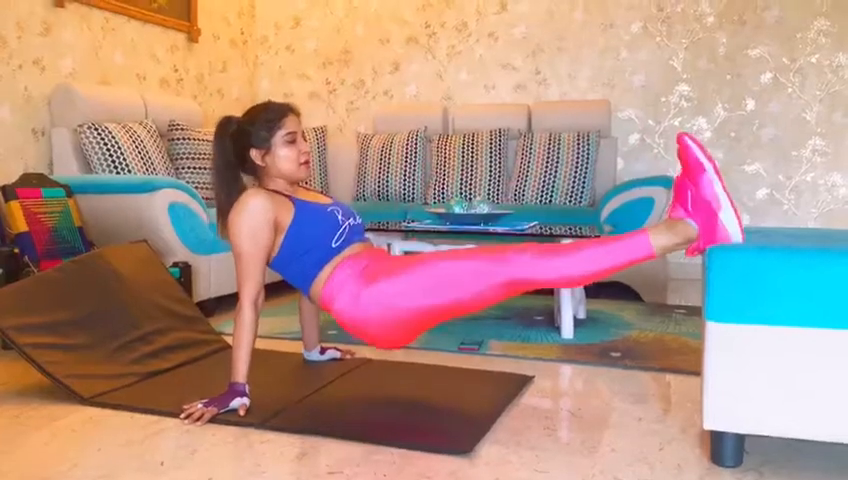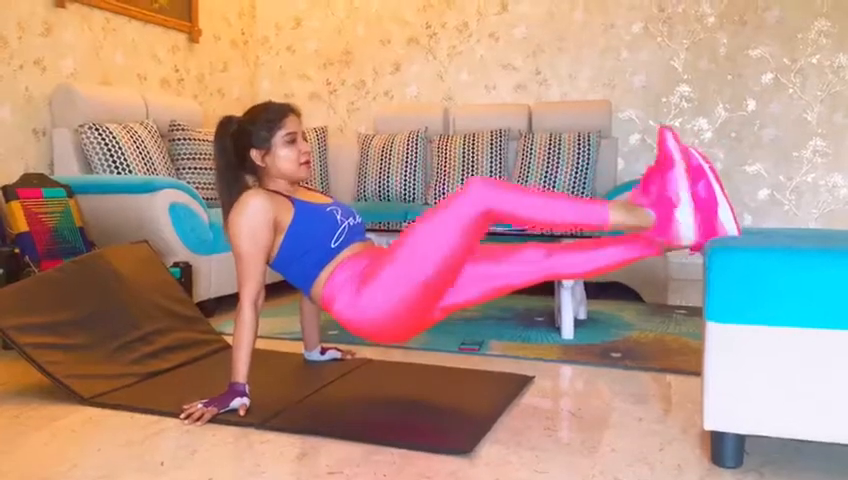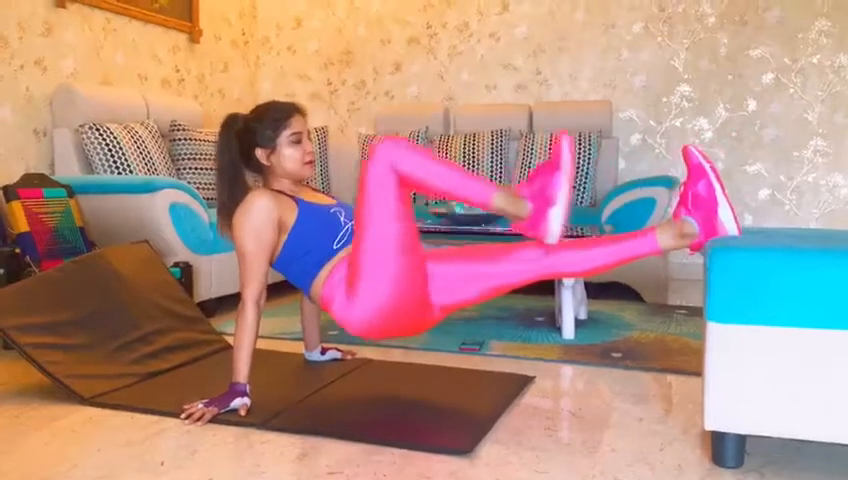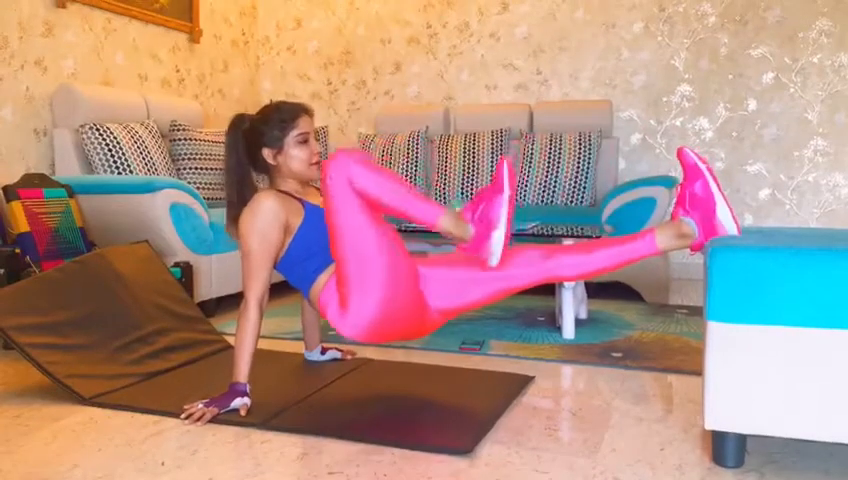
dt=0.2s
person 1, frame 1
left shoulder: (302, 195)
right shoulder: (256, 206)
right elbow: (249, 299)
left wrist: (313, 348)
right wrist: (236, 389)
left hip: (397, 286)
right hip: (374, 302)
left knee: (530, 260)
right knee: (521, 266)
left ankle: (683, 227)
right ankle: (684, 228)
person 1, frame 2
left shoulder: (303, 195)
right shoulder: (256, 207)
right elbow: (250, 298)
left wrist: (314, 348)
right wrist: (236, 388)
left hip: (402, 292)
right hip: (374, 300)
left knee: (532, 256)
right knee: (479, 192)
left ankle: (672, 228)
right ankle: (646, 213)
person 1, frame 3
left shoulder: (306, 195)
right shoulder: (261, 207)
right elbow: (252, 298)
left wrist: (314, 348)
right wrist: (237, 388)
left hip: (404, 295)
right hip: (372, 300)
left knee: (538, 255)
right knee: (386, 151)
left ankle: (682, 230)
right ankle: (524, 204)
person 1, frame 4
left shoulder: (311, 197)
right shoulder: (267, 208)
right elbow: (254, 299)
left wrist: (314, 349)
right wrist: (236, 388)
left hip: (407, 295)
right hip: (374, 306)
left knee: (536, 260)
right knee: (344, 166)
left ankle: (683, 230)
right ankle: (467, 226)
